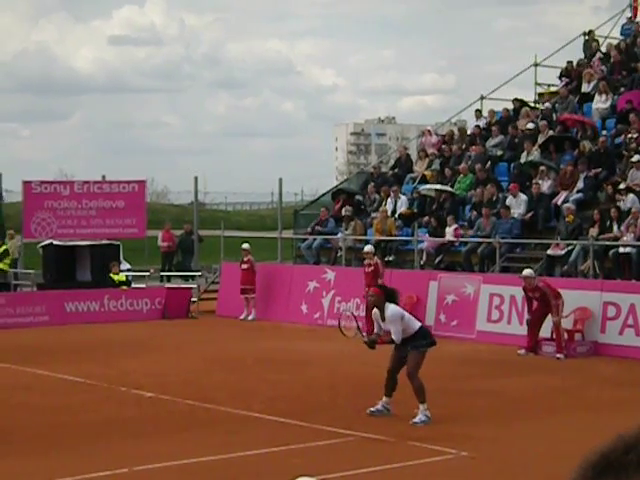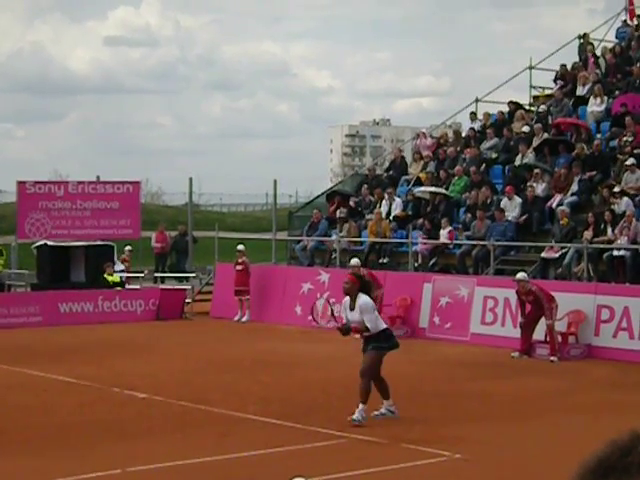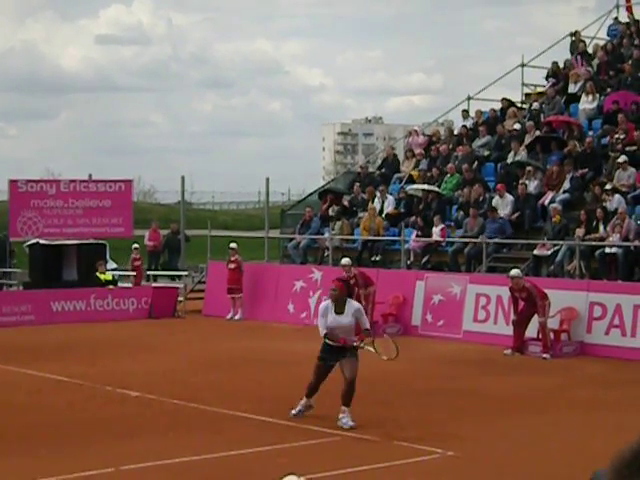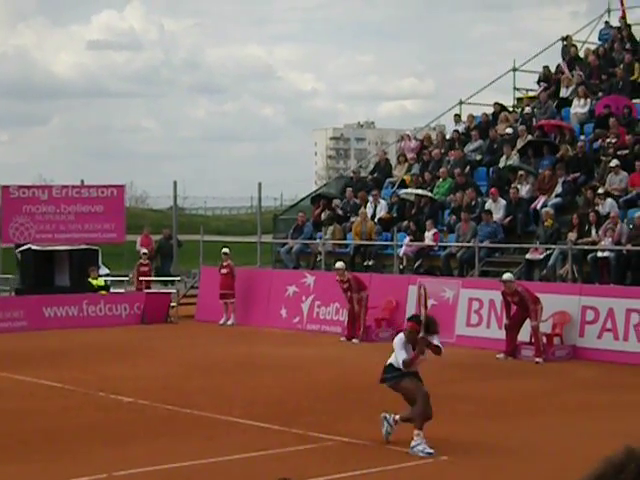
dt=0.7s
person 1, frame 1
left shoulder: (392, 312)
right shoulder: (375, 312)
left elbow: (395, 339)
right elbow: (378, 332)
left wrist: (376, 341)
right wrist: (372, 340)
left hip: (419, 338)
right hip: (405, 340)
left knee: (411, 373)
right knee: (391, 371)
left ankle: (424, 412)
right ankle: (385, 405)
person 1, frame 2
left shoulder: (364, 302)
right shoulder: (346, 302)
left elbow: (370, 327)
right elbow: (347, 322)
left wrist: (351, 329)
right wrist: (344, 328)
left hip: (381, 338)
right hip: (370, 339)
left knee: (364, 372)
right knee: (374, 374)
left ankle: (361, 412)
right ankle: (389, 407)
person 1, frame 3
left shoulder: (355, 307)
right shoulder: (325, 306)
left elbow: (366, 327)
right elbow: (324, 332)
left wrist: (360, 339)
right wrist: (343, 341)
left hip: (349, 350)
right hip: (330, 348)
left knee: (350, 379)
right knee: (316, 381)
left ankle: (345, 413)
right ankle: (306, 403)
person 1, frame 4
left shoulder: (428, 337)
right shoulder: (400, 340)
left elbow: (438, 352)
right elbow: (404, 365)
left wrist: (428, 344)
right wrist: (418, 353)
left hip: (410, 372)
right hip: (394, 372)
left knee: (426, 415)
right knee: (423, 396)
left ankle: (392, 419)
right ankle: (417, 441)
